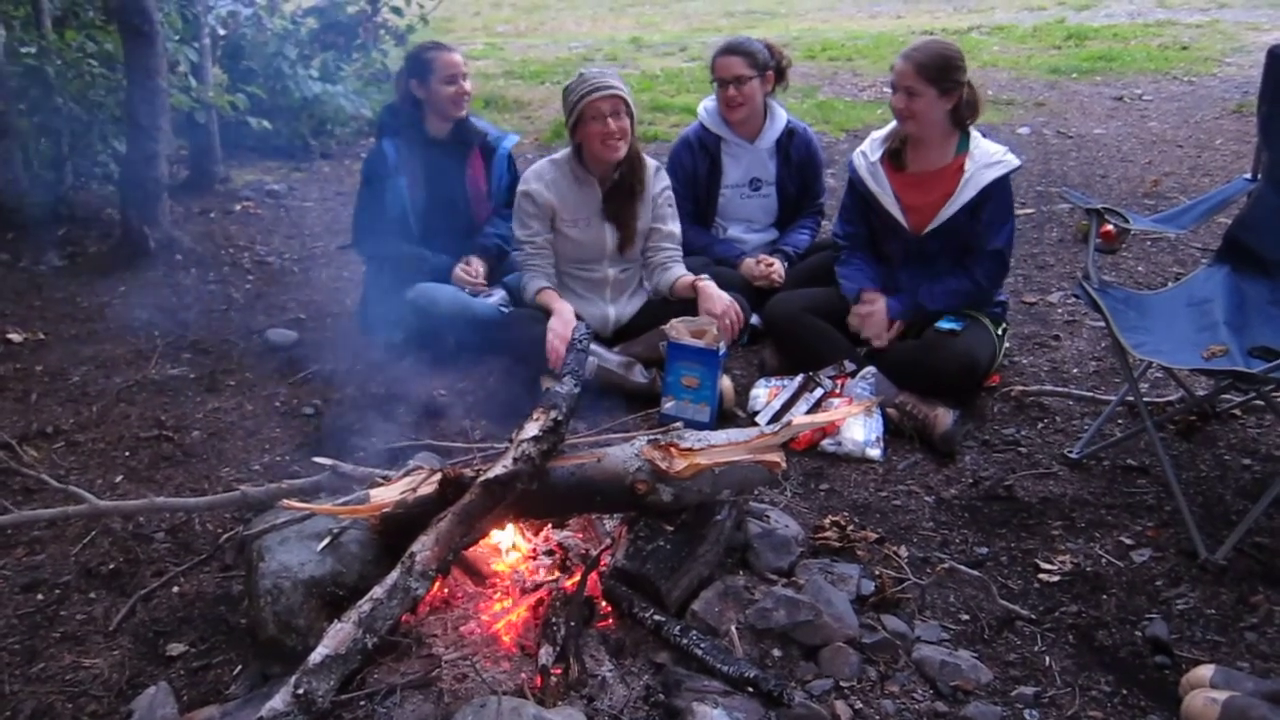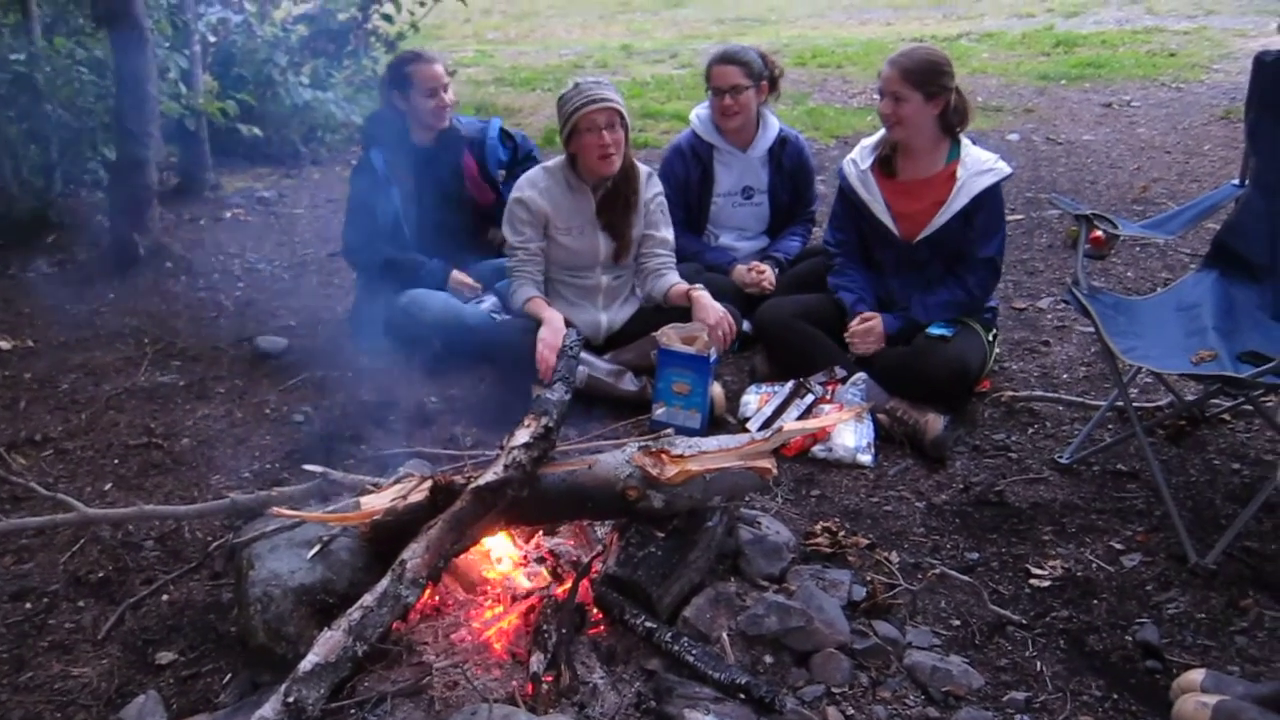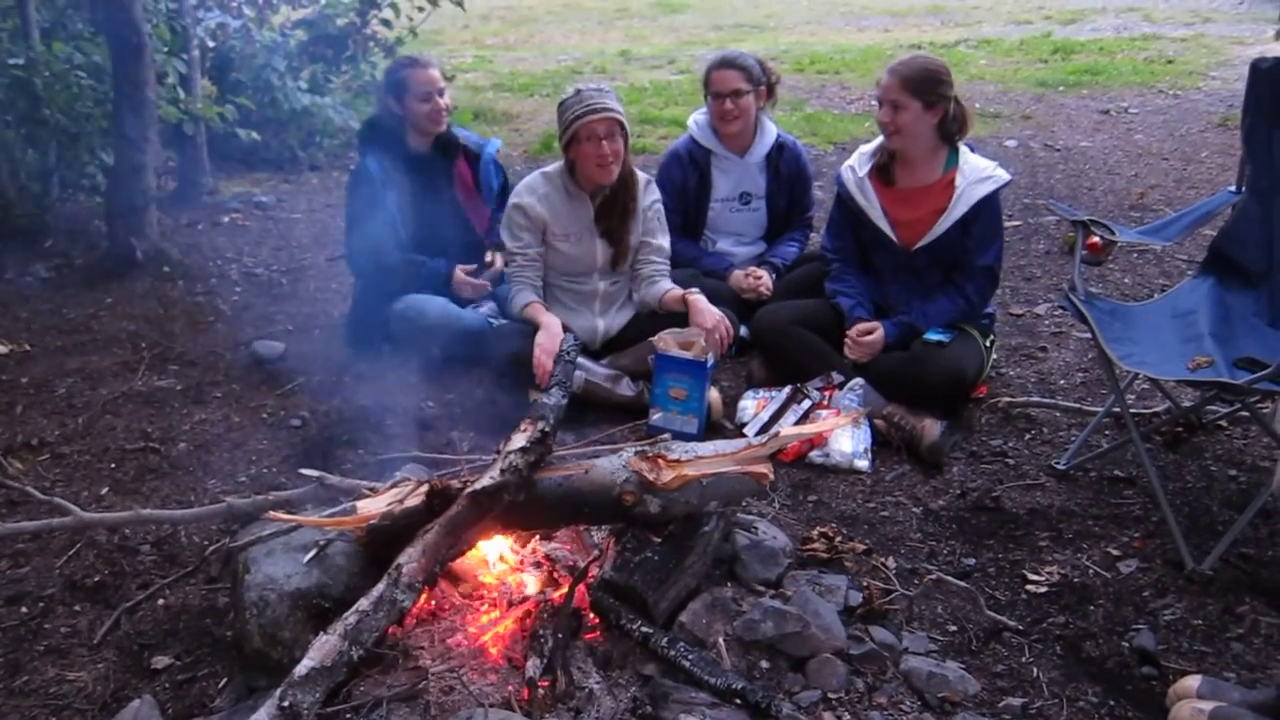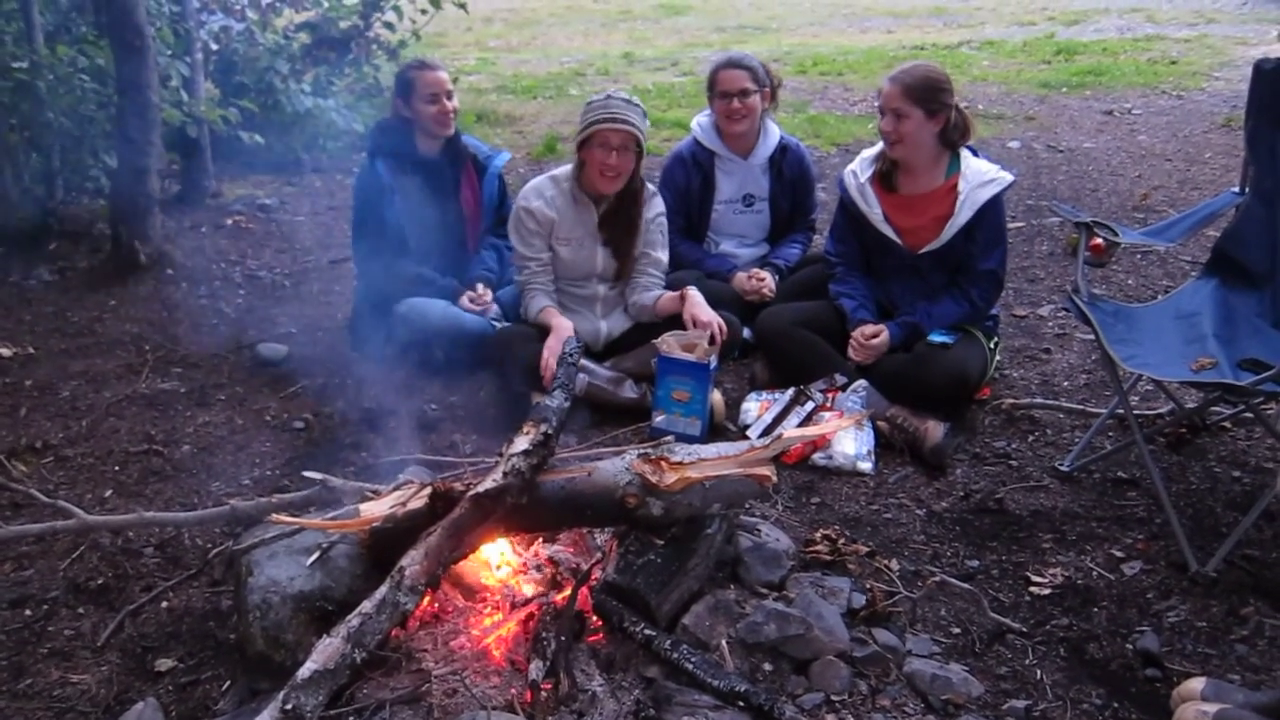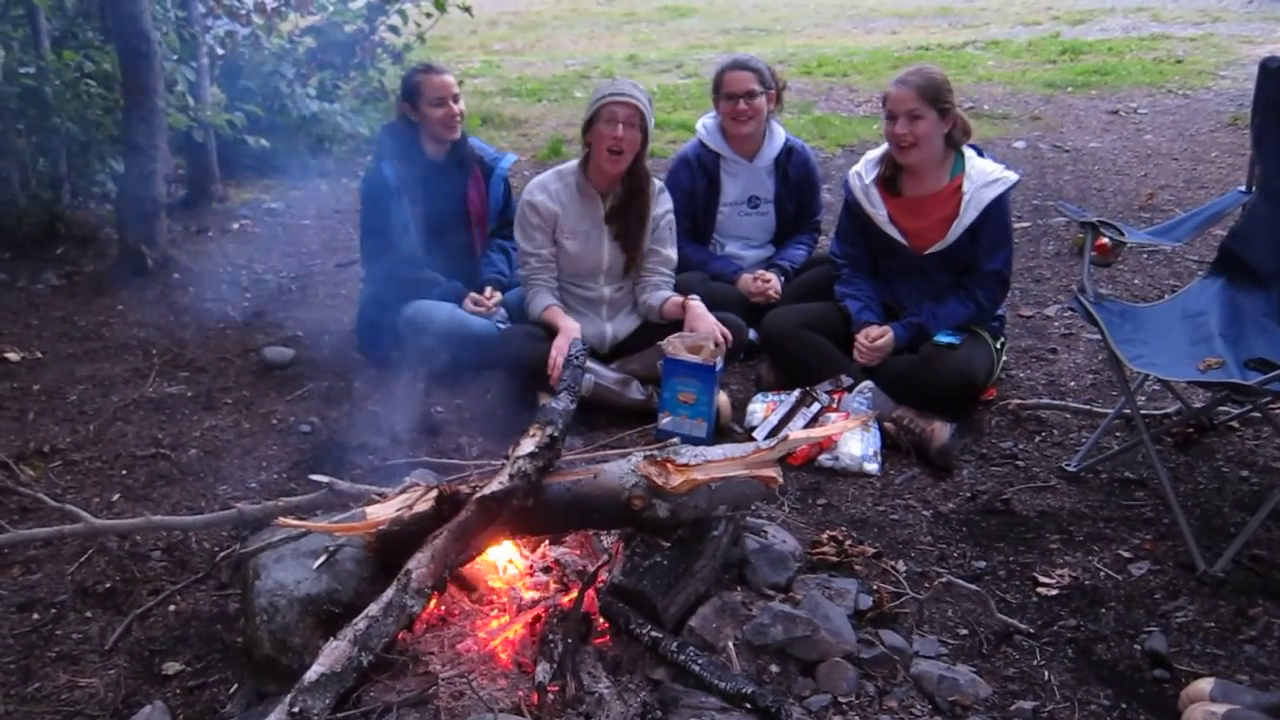
dt=0.3s
person 1, frame 1
left shoulder: (987, 171)
right shoulder: (872, 158)
left elbow: (985, 272)
right elbow: (850, 245)
left wrist: (901, 308)
right wrist: (864, 298)
left hip: (959, 310)
right hip: (884, 303)
left knee: (959, 362)
right knee: (782, 311)
left ankle: (834, 365)
right ankle: (900, 401)
person 1, frame 2
left shoulder: (977, 179)
right shoulder: (861, 167)
left elbow: (975, 279)
right elbow: (843, 254)
left wrist: (896, 325)
right wrist: (860, 313)
left hip: (949, 316)
right hip: (873, 308)
left knee: (949, 369)
right knee: (773, 318)
left ankle: (825, 371)
right ankle: (890, 407)
person 1, frame 3
left shoulder: (975, 186)
right shoulder: (859, 173)
left elbow: (974, 286)
right elbow: (841, 260)
left wrist: (896, 332)
right wrist: (858, 318)
left hip: (947, 322)
right hip: (870, 314)
left knee: (946, 374)
right knee: (769, 323)
left ankle: (824, 380)
right ankle: (887, 411)
person 1, frame 4
left shoulder: (978, 190)
right shoulder: (861, 178)
left elbow: (978, 289)
right elbow: (845, 264)
left wrist: (899, 332)
right wrist: (860, 321)
left hip: (951, 323)
right hip: (875, 314)
left knee: (949, 375)
right knee: (774, 325)
left ankle: (826, 378)
right ankle: (891, 413)
person 1, frame 5
left shoulder: (984, 189)
right shoulder: (866, 180)
left elbow: (985, 289)
right elbow: (851, 266)
left wrist: (904, 334)
right wrist: (865, 323)
left hip: (958, 324)
right hip: (881, 315)
left knee: (955, 375)
right knee: (779, 327)
left ankle: (834, 382)
right ankle: (896, 413)
person 2, frame 1
left shoulder: (651, 175)
right shoulder: (541, 183)
left elbow: (664, 265)
right elbow: (536, 272)
left wrist: (703, 287)
right wrist: (562, 310)
left hip: (634, 313)
right hip: (572, 315)
left knee: (731, 311)
right knee: (518, 327)
left ankle: (596, 366)
right ankle: (650, 378)
person 2, frame 2
left shoulder: (645, 183)
right shoulder: (534, 190)
left elbow: (657, 271)
right elbow: (524, 280)
left wrist: (695, 294)
right wrist: (549, 317)
left hip: (626, 321)
right hip: (564, 325)
left knee: (722, 321)
left ankle: (589, 373)
right ankle: (637, 385)
person 2, frame 3
left shoulder: (643, 190)
right shoulder: (532, 196)
left elbow: (651, 278)
right elbow: (522, 284)
left wrist: (691, 298)
right wrist: (547, 322)
left hip: (622, 328)
right hip: (561, 332)
left knee: (719, 326)
right knee: (507, 342)
left ankle: (577, 378)
right ankle: (635, 390)
person 2, frame 4
left shoulder: (648, 201)
right shoulder: (539, 199)
left elbow: (643, 295)
right elbow: (535, 289)
left wrist: (687, 297)
right wrist: (559, 324)
left hip: (624, 333)
right hip: (564, 332)
left knee: (723, 330)
right knee: (507, 343)
left ankle: (578, 381)
right ankle: (646, 394)
person 2, frame 5
left shoulder: (655, 196)
right shoulder: (544, 194)
left elbow: (653, 290)
right elbow: (538, 287)
left wrist: (690, 305)
right wrist: (566, 325)
left hip: (631, 335)
right hip: (570, 335)
left knee: (730, 331)
right knee: (514, 345)
left ankle: (584, 381)
right ankle: (652, 395)
person 3, frame 1
left shoulder: (488, 143)
right shoulder: (387, 156)
left elbow: (513, 209)
right elbow: (370, 239)
left wrist: (485, 252)
right wrist: (442, 270)
left hip: (482, 267)
right hip: (418, 278)
right knee: (425, 303)
person 3, frame 2
left shoulder: (474, 139)
right shoulder: (376, 168)
left elbow: (527, 156)
right elbow: (361, 251)
right wrist: (436, 276)
left hip: (475, 271)
right hip: (410, 287)
right knee: (419, 311)
person 3, frame 3
left shoulder: (470, 151)
right shoulder: (372, 173)
left elbow: (508, 208)
right elbow: (364, 257)
left wrist: (500, 247)
right wrist: (440, 274)
left hip: (474, 277)
right hip: (409, 291)
right knee: (414, 315)
person 3, frame 4
left shoulder: (479, 161)
right shoulder: (378, 176)
left elbow: (501, 230)
right elbow: (375, 259)
left wrist: (484, 280)
right wrist: (448, 294)
left hip: (473, 288)
right hip: (410, 296)
right knee: (415, 319)
person 3, frame 5
left shoulder: (485, 163)
right shoulder: (385, 177)
left elbow: (506, 232)
right elbow: (382, 261)
left wrist: (494, 282)
right wrist: (452, 296)
left hip: (481, 291)
right hip: (417, 299)
right knee: (421, 321)
person 4, frame 1
left shoulder: (799, 139)
right shoulder: (692, 143)
left elbow: (810, 213)
right elbow: (681, 224)
left wrist: (783, 259)
right wrist: (738, 262)
left hip: (778, 260)
right hip: (718, 262)
right knee: (689, 272)
left ankle: (759, 314)
person 4, frame 2
left shoulder: (791, 147)
right shoulder: (684, 152)
left elbow: (801, 220)
right elbow: (673, 231)
left wrist: (773, 265)
right wrist: (729, 268)
left hip: (768, 265)
right hip: (711, 268)
right knee: (681, 278)
left ankle: (750, 319)
person 4, frame 3
left shoulder: (789, 153)
right shoulder: (681, 157)
left elbow: (799, 226)
right elbow: (669, 236)
left wrist: (770, 270)
right wrist: (726, 274)
left hip: (765, 271)
right hip: (708, 274)
right knee: (677, 284)
left ankle: (744, 324)
person 4, frame 4
left shoulder: (792, 155)
right shoulder: (685, 159)
left elbow: (802, 228)
right elbow: (672, 238)
left wrist: (773, 272)
right wrist: (730, 275)
left hip: (769, 273)
right hip: (712, 275)
right knee: (680, 285)
person 4, frame 5
left shoulder: (797, 156)
right shoulder: (690, 161)
left elbow: (807, 229)
right elbow: (678, 240)
left wrist: (778, 273)
right wrist: (735, 277)
left hip: (774, 275)
right hip: (717, 278)
right knee: (684, 287)
left ankle: (753, 327)
